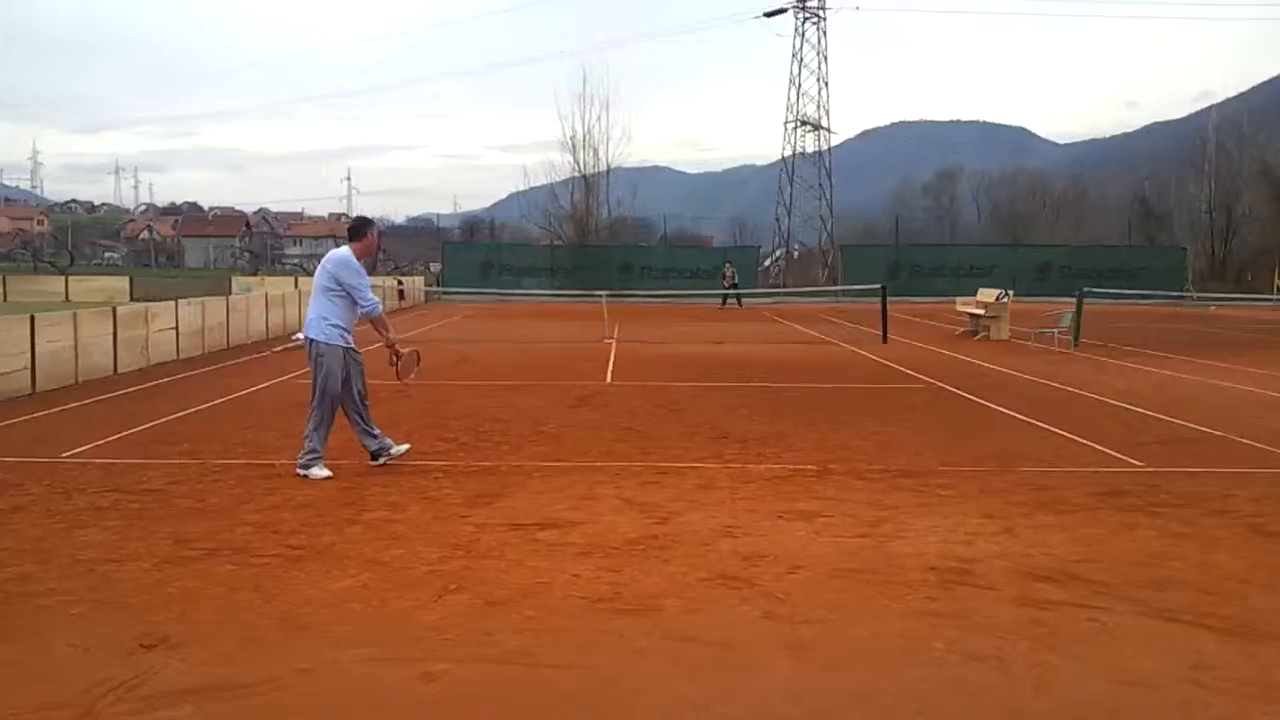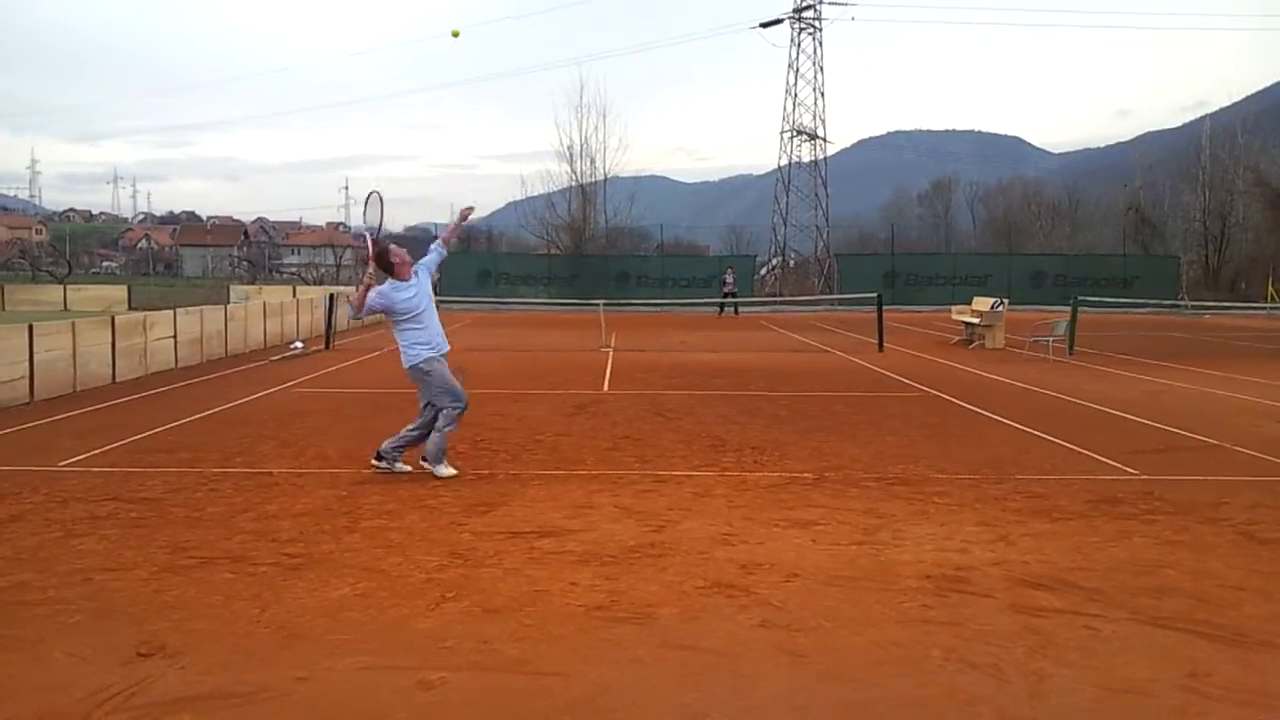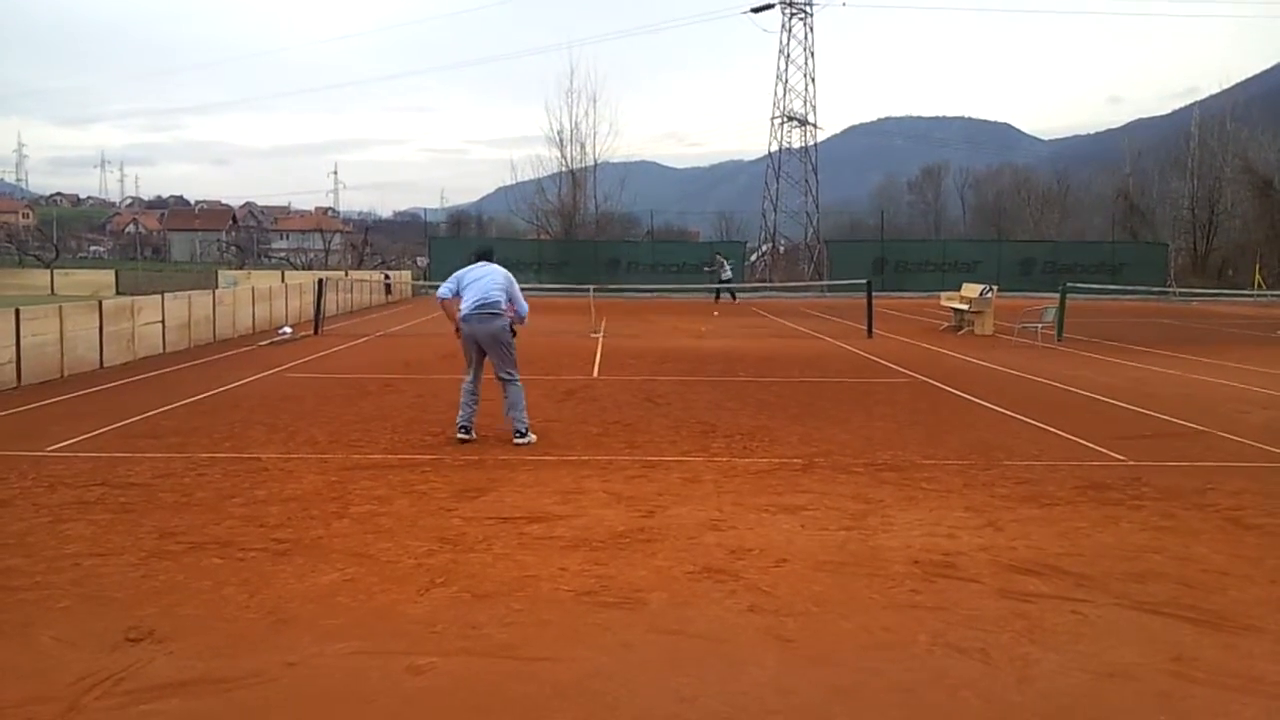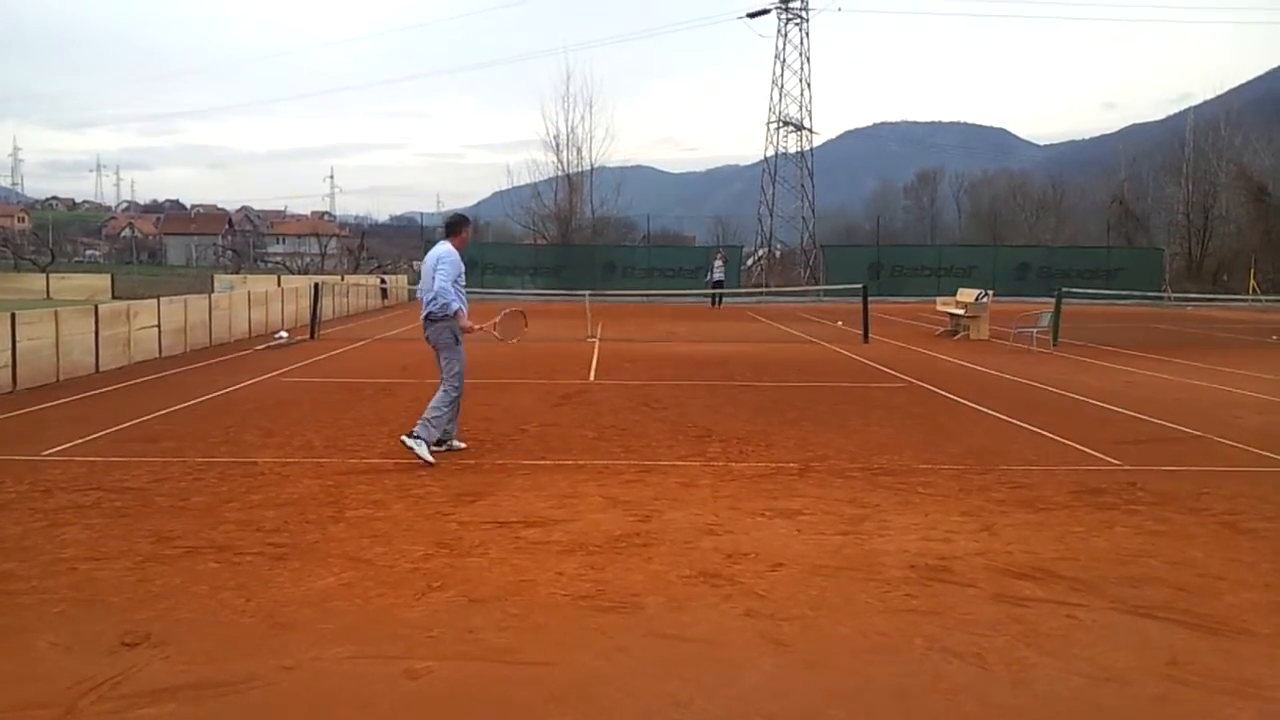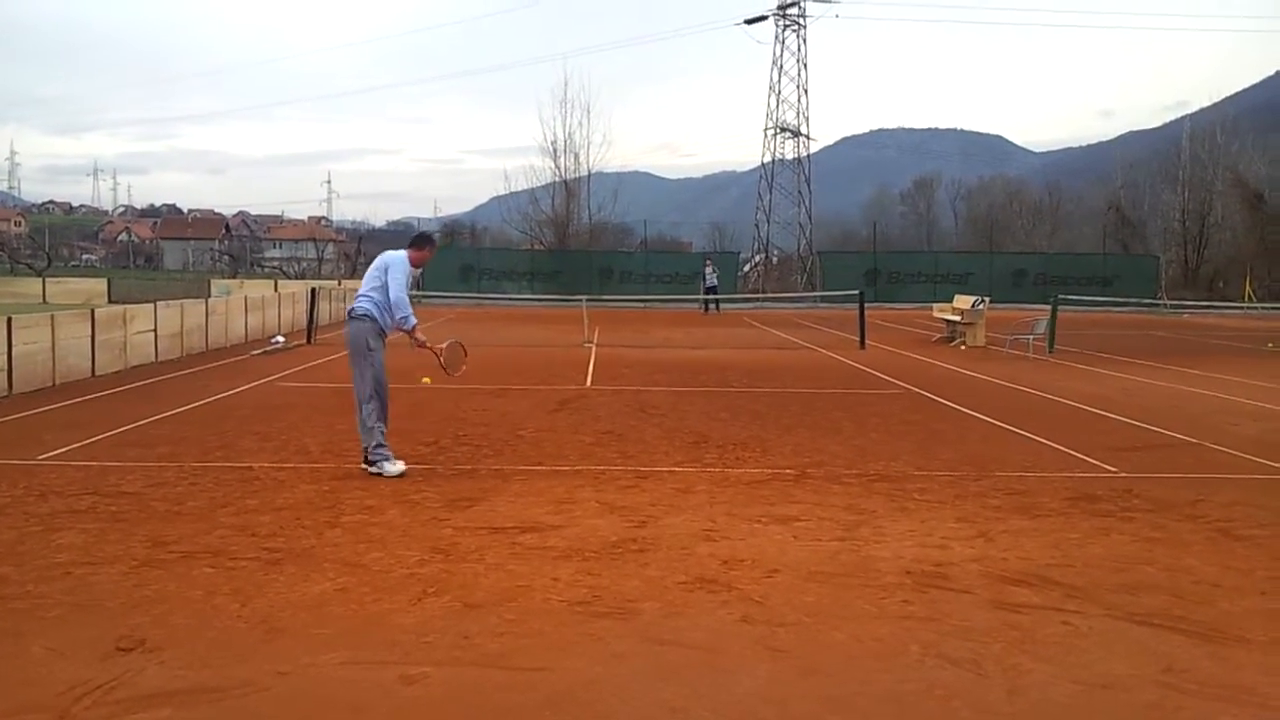
dt=1s
person 1, frame 1
left shoulder: (352, 263)
right shoulder: (342, 260)
left elbow: (366, 309)
right elbow: (370, 305)
left wrist: (387, 339)
right wrist: (389, 333)
left hip: (342, 341)
right hip: (325, 339)
left knee: (356, 398)
right knee: (327, 399)
left ankle: (379, 448)
right ankle: (309, 461)
person 1, frame 2
left shoulder: (422, 272)
right shoulder: (385, 293)
left elbow: (440, 246)
right elbow: (355, 310)
left wrist: (459, 221)
right wrist: (365, 287)
left hip: (436, 357)
right hip: (421, 360)
left knee: (431, 415)
right knee: (457, 401)
left ankle: (387, 455)
right ankle: (433, 458)
person 1, frame 3
left shoulder: (462, 273)
right shoulder: (504, 273)
left elbow: (443, 295)
right elbow: (522, 312)
left wrist: (456, 322)
right wrist: (514, 318)
left hip: (469, 324)
right hip: (496, 324)
left knee: (472, 377)
right knee: (510, 378)
left ankle: (464, 426)
right ankle: (520, 431)
person 1, frame 4
left shoulder: (435, 253)
right shoulder: (450, 254)
left elbow: (423, 291)
right elbow: (443, 289)
right wrist: (460, 316)
left hip: (434, 324)
right hip: (446, 325)
left knee: (449, 384)
right knee: (452, 386)
left ankle: (444, 437)
right ankle: (420, 435)
person 1, frame 5
left shoulder: (396, 260)
right shoulder: (399, 259)
right elbow: (398, 299)
left wrist: (407, 330)
right wrist: (414, 330)
left hip: (367, 328)
right hip: (365, 327)
left knee: (369, 395)
right knee: (374, 394)
left ankle: (373, 454)
right ankle: (379, 457)
